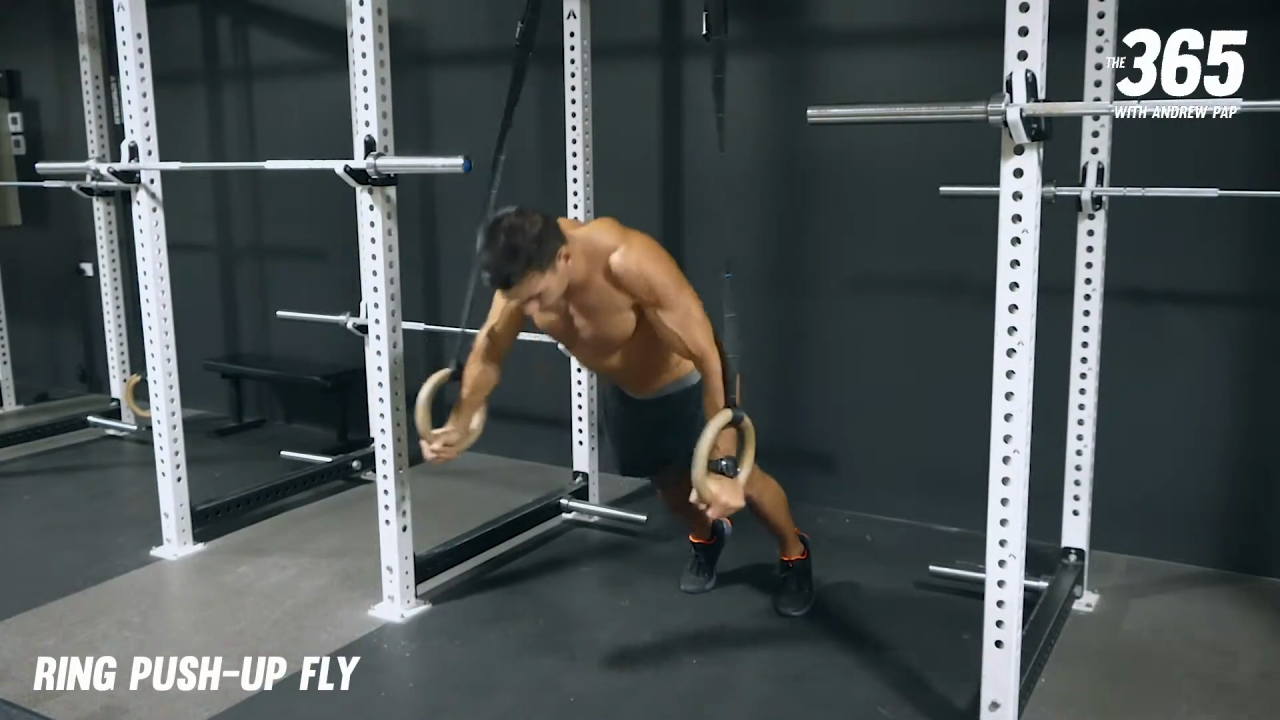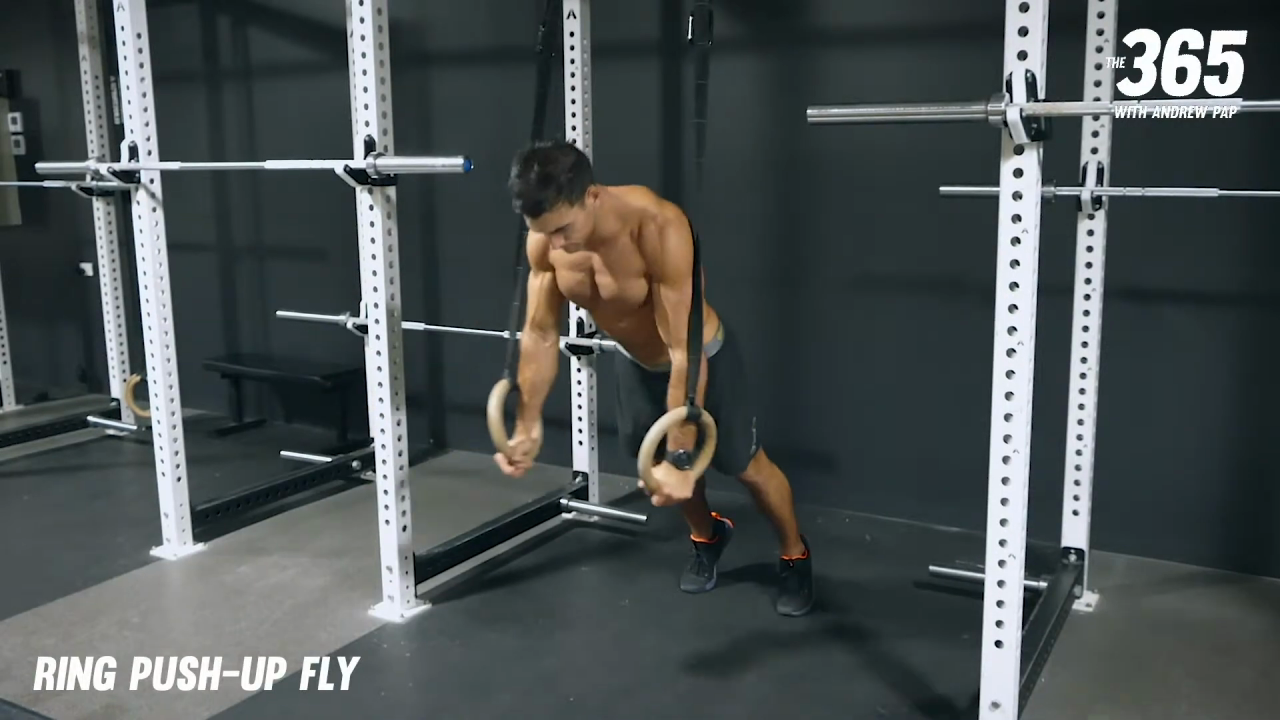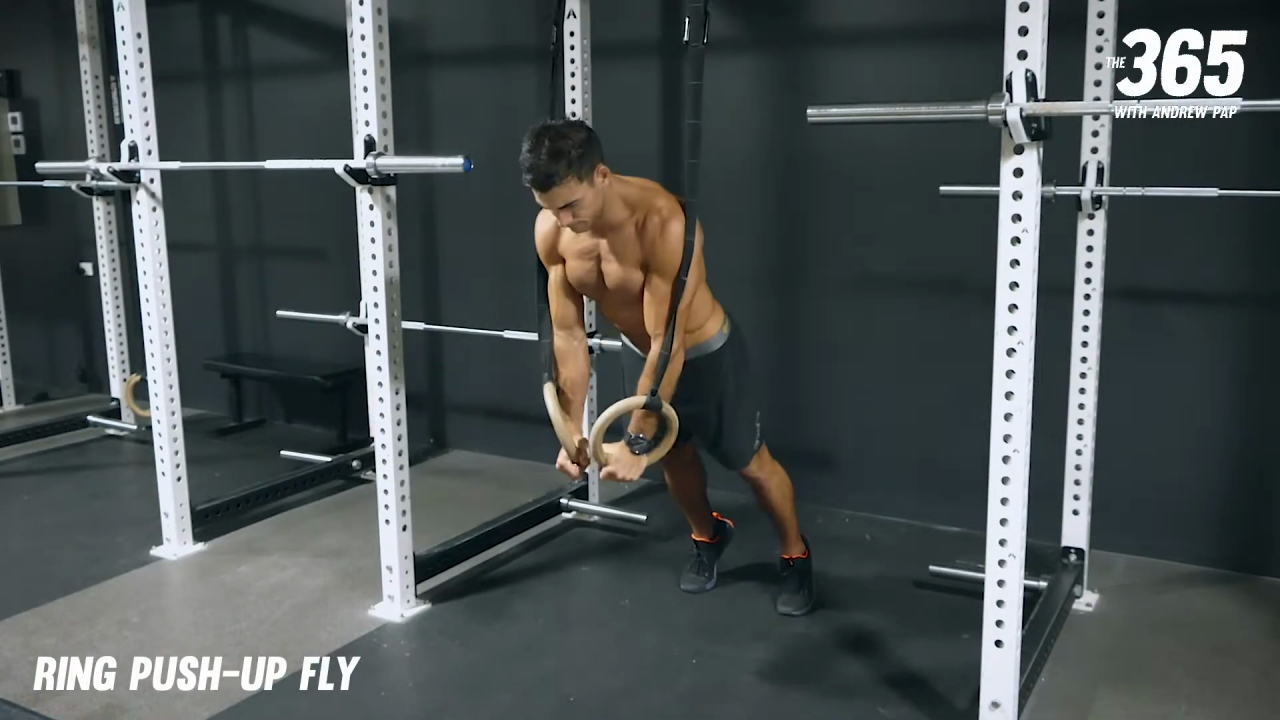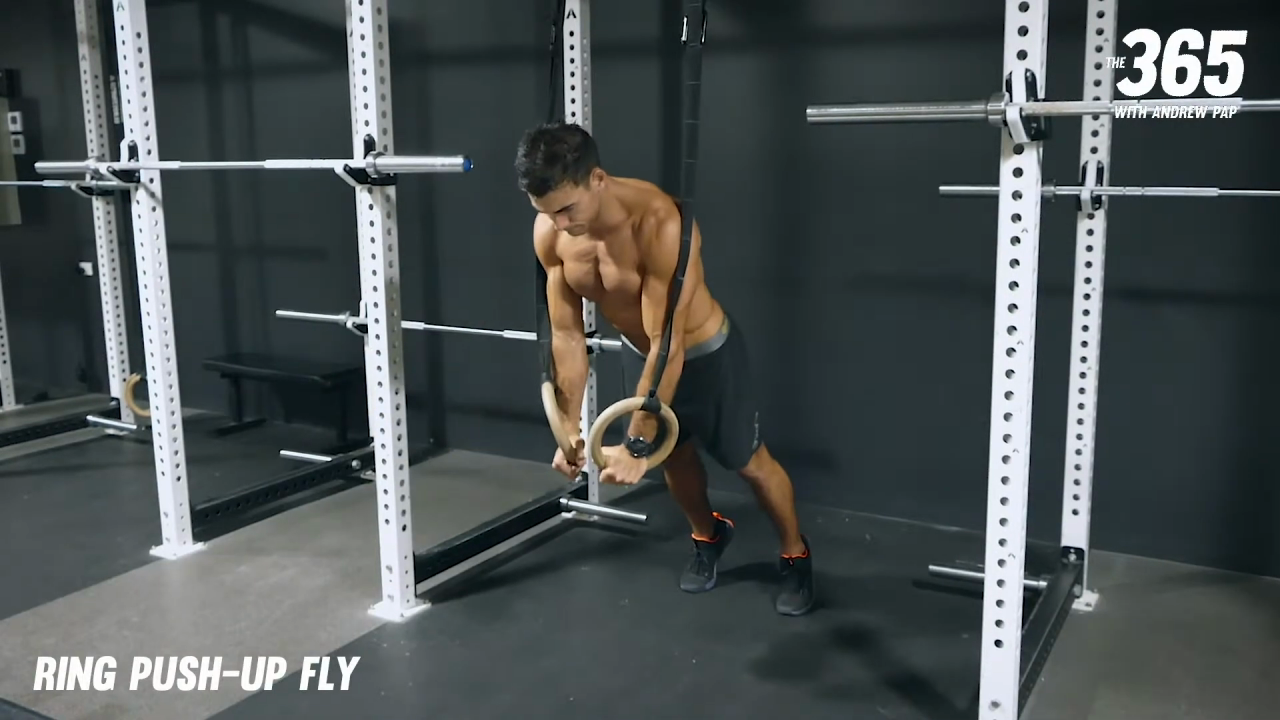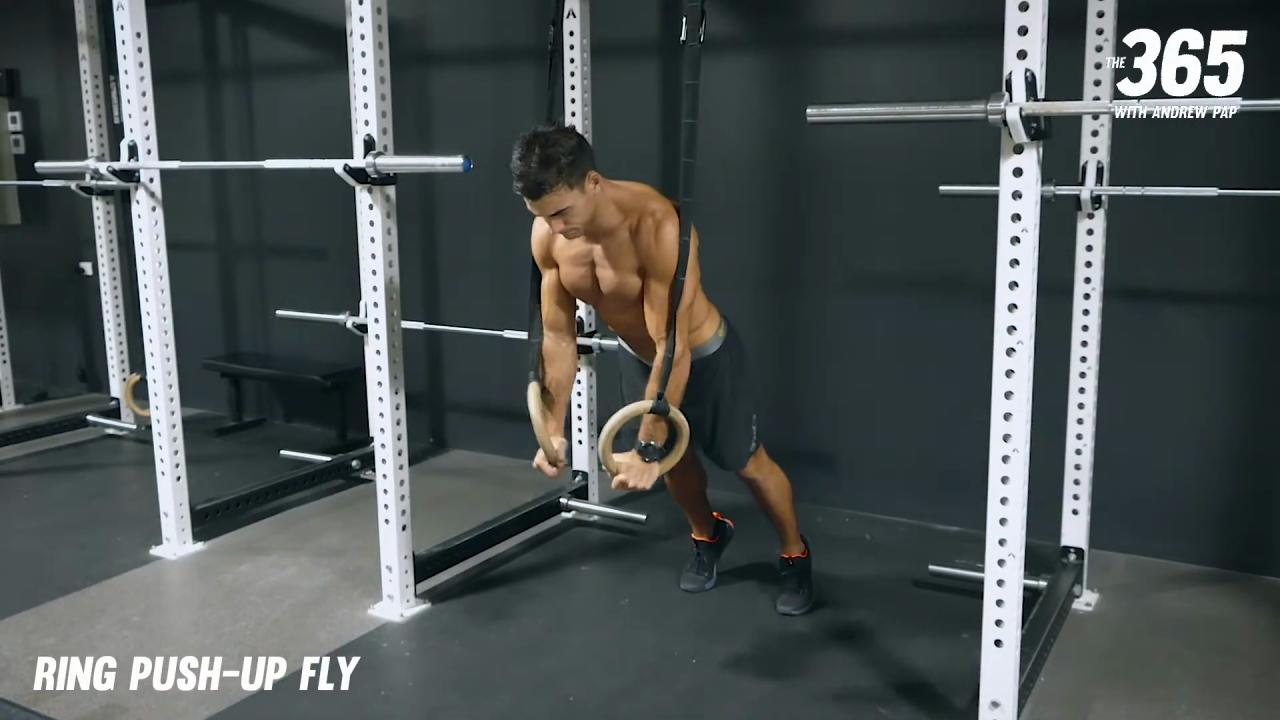
dt=0.3s
person 1, frame 1
left shoulder: (629, 262)
right shoulder: (527, 266)
left elbow: (709, 359)
right elbow: (491, 344)
right wrist: (458, 422)
left hip: (684, 387)
right hip: (621, 392)
left knee: (741, 483)
right knee: (665, 478)
left ankle: (795, 555)
right ankle: (705, 539)
person 1, frame 2
left shoulder: (659, 230)
right shoulder: (543, 240)
left elbow: (680, 353)
right elbow: (539, 334)
left wrist: (678, 458)
right wrist: (528, 428)
left hip: (701, 360)
right hip: (634, 360)
left knee: (746, 466)
right knee: (661, 460)
left ankle: (795, 557)
right ankle: (708, 535)
person 1, frame 3
left shoulder: (663, 222)
right shoulder: (550, 230)
left elbow: (668, 344)
right elbow: (568, 334)
left wrist: (635, 443)
right wrist: (574, 431)
left hip: (705, 354)
right hip: (638, 353)
left knee: (750, 463)
right knee: (673, 455)
left ankle: (795, 555)
right ankle: (708, 535)
person 1, frame 4
left shoulder: (660, 224)
right shoulder: (549, 233)
left elbow: (669, 346)
right elbow: (567, 334)
left wrist: (636, 446)
right wrist: (571, 429)
left hip: (705, 354)
right hip: (639, 353)
left knee: (749, 462)
right knee: (673, 454)
left ankle: (795, 555)
right ankle: (708, 535)
person 1, frame 5
left shoulder: (656, 226)
right shoulder: (547, 235)
left elbow: (673, 348)
right elbow: (559, 335)
left wrist: (645, 449)
right wrist: (555, 429)
left hip: (702, 356)
right hip: (636, 357)
left knee: (747, 463)
right knee: (675, 456)
left ankle: (796, 555)
right ankle: (709, 535)
